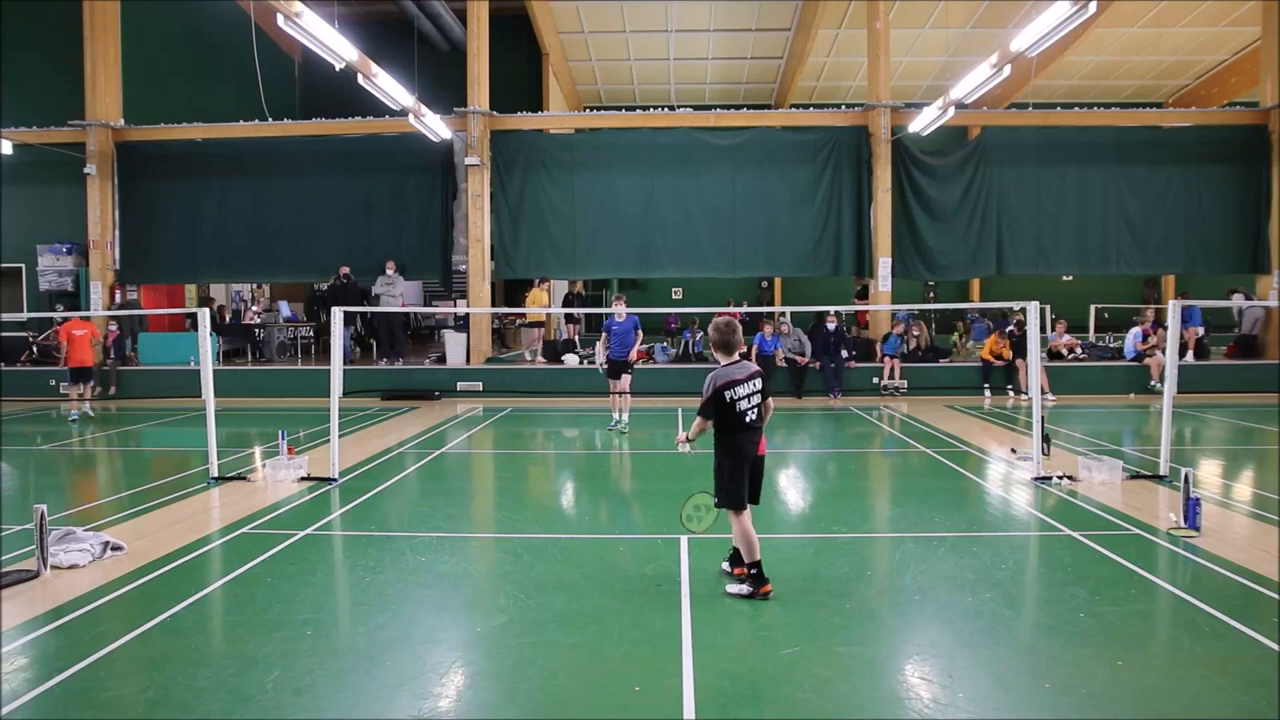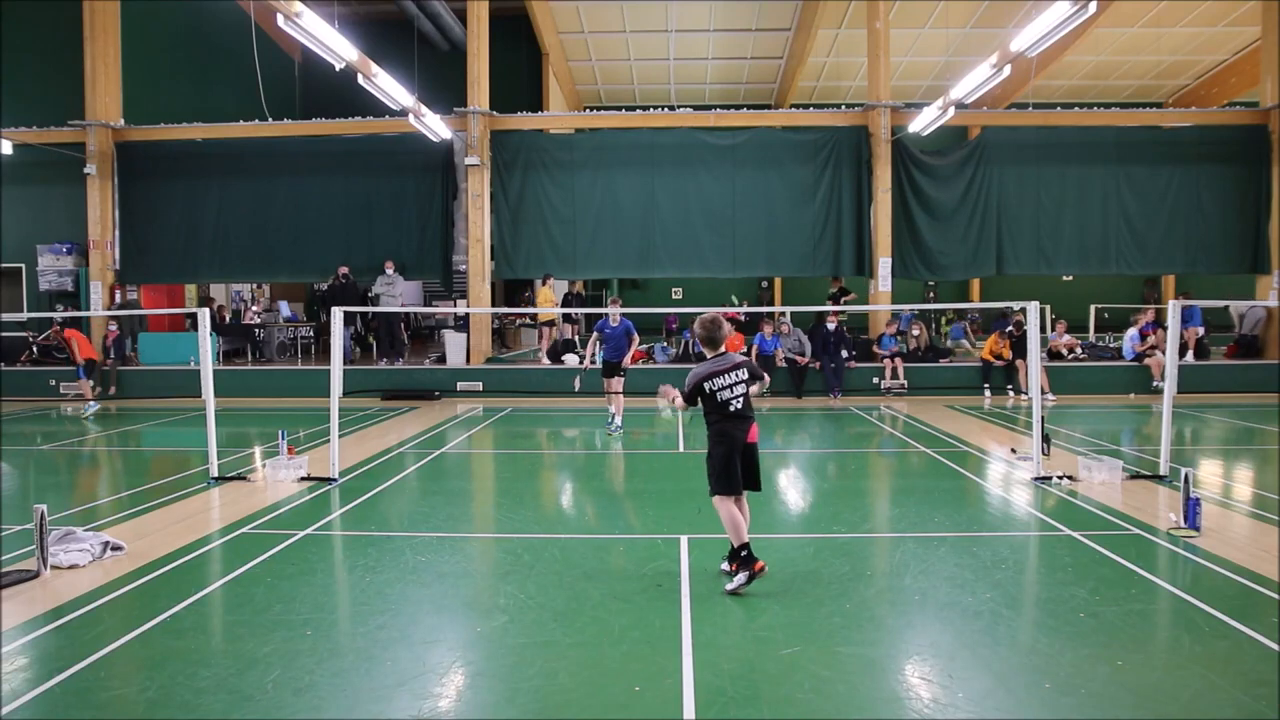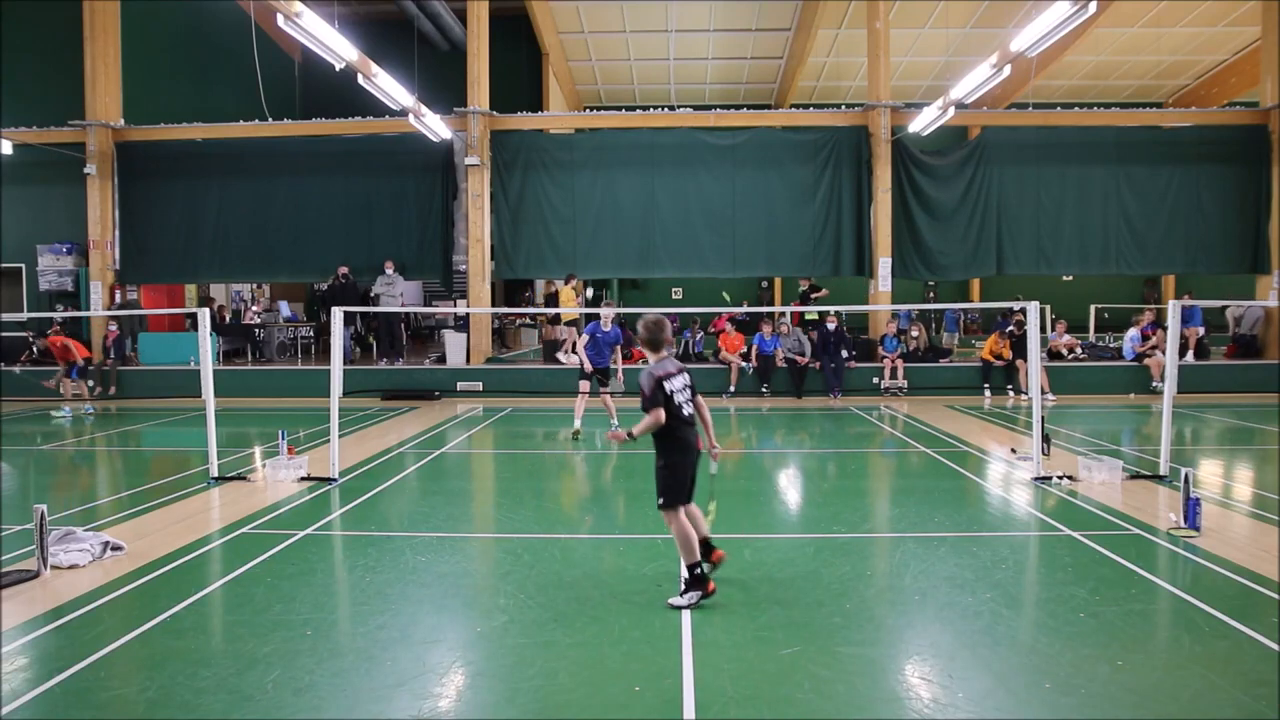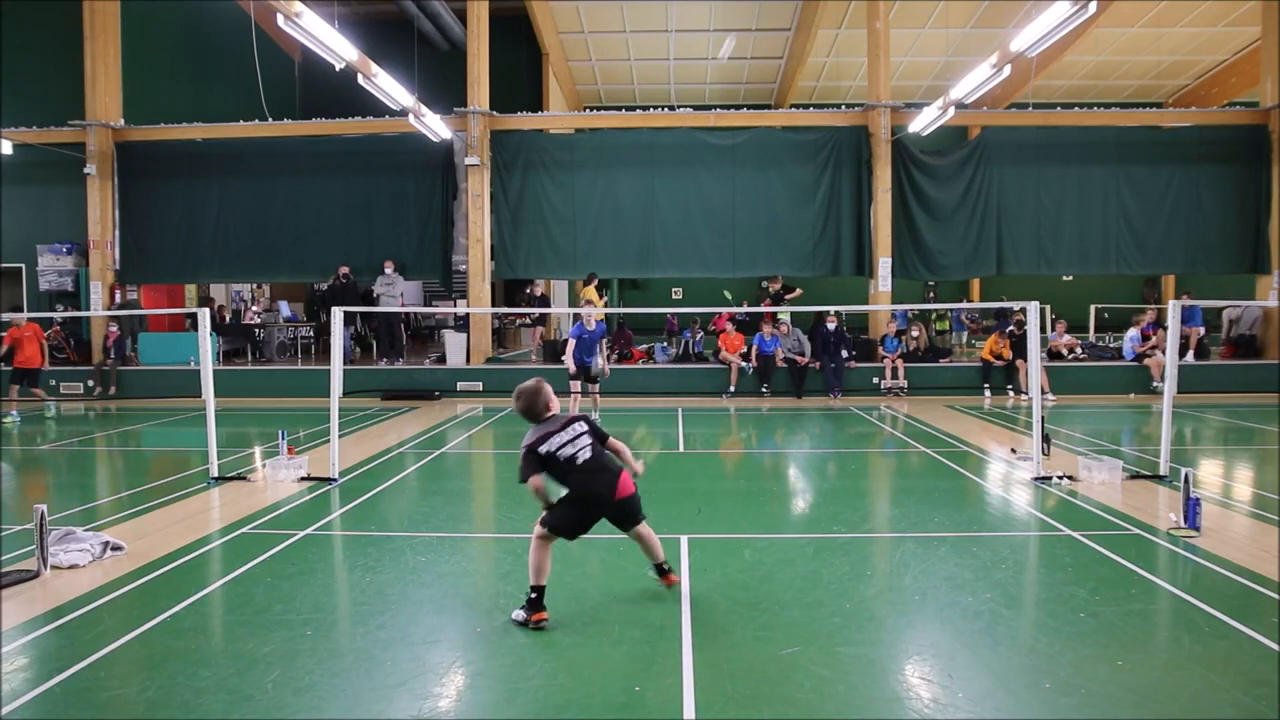
dt=0.7s
person 1, frame 1
left shoulder: (716, 380)
right shoulder: (755, 371)
left elbow: (703, 423)
right elbow: (768, 406)
left wrist: (687, 437)
left hip: (732, 451)
right hip: (756, 446)
left knee: (736, 513)
right knee: (742, 506)
left ankle: (757, 579)
right ankle: (738, 560)
person 1, frame 2
left shoulder: (698, 375)
right shoulder: (742, 362)
left elbow: (684, 405)
right elbow: (764, 380)
left wrist: (673, 395)
right wrist: (751, 392)
left hip: (722, 439)
right hip: (747, 434)
left knee: (722, 500)
right knee: (738, 496)
left ankle: (748, 560)
right ankle: (737, 556)
person 1, frame 3
left shoulder: (650, 376)
right shoulder: (679, 368)
left elbow: (657, 417)
right elbow: (700, 405)
left wrist: (630, 435)
right wrist: (712, 441)
left hip: (672, 450)
right hip: (691, 444)
left knee: (672, 514)
right knee: (684, 505)
left ankle: (699, 581)
right ankle: (710, 551)
person 1, frame 4
left shoulder: (531, 443)
right shoulder: (579, 420)
left elbow: (535, 483)
right elbow: (614, 445)
left wrist: (548, 506)
right wrist: (634, 466)
left hip: (588, 495)
right hip: (618, 486)
left knee: (542, 536)
right knee: (637, 528)
left ankle: (535, 607)
right ankle: (665, 572)
